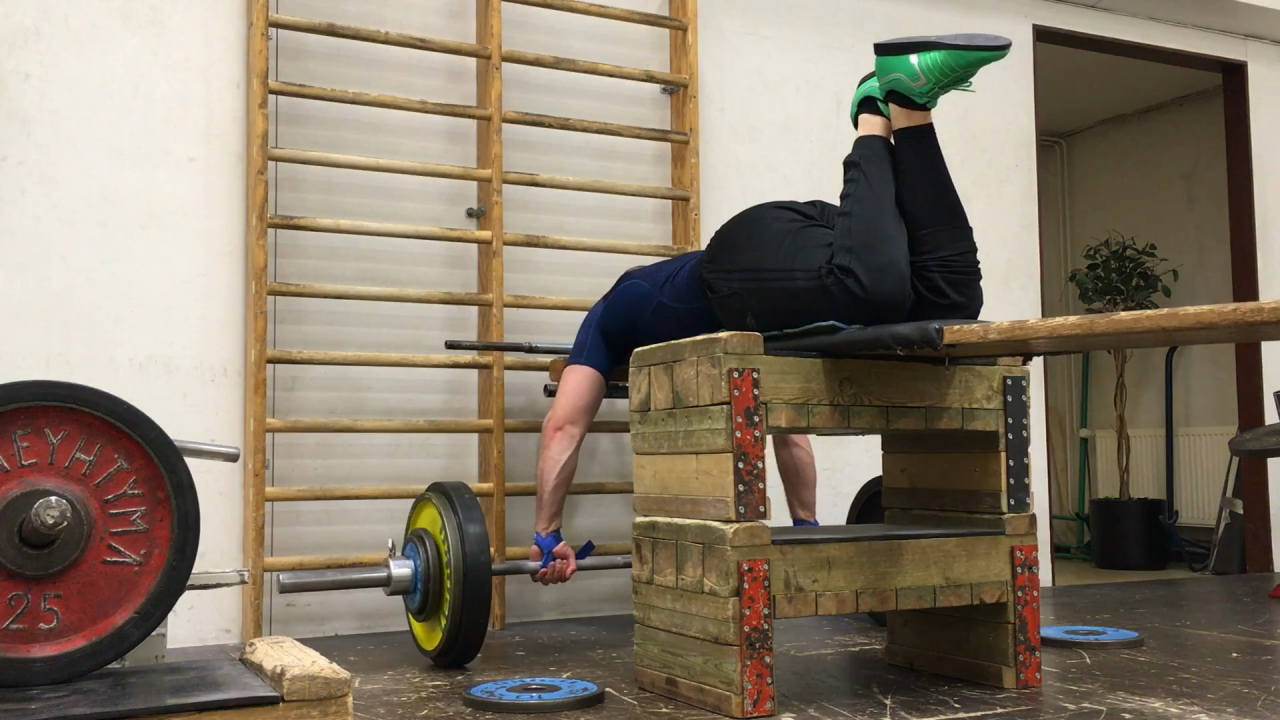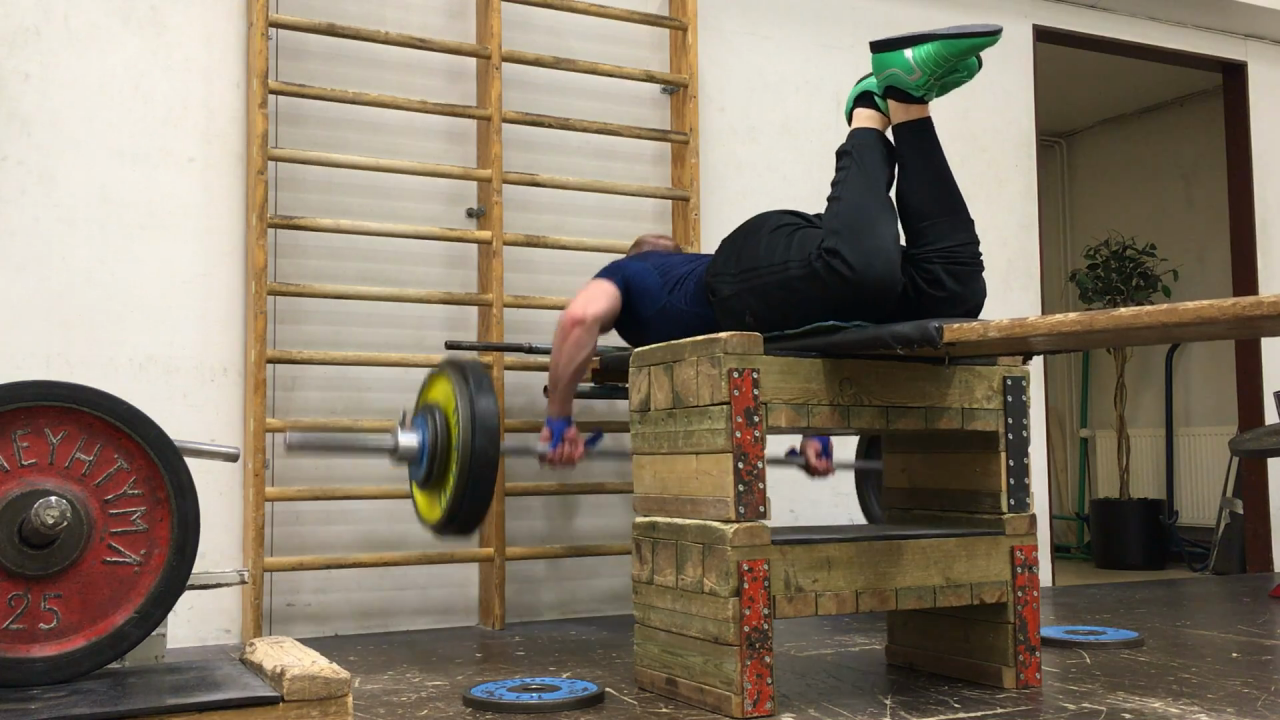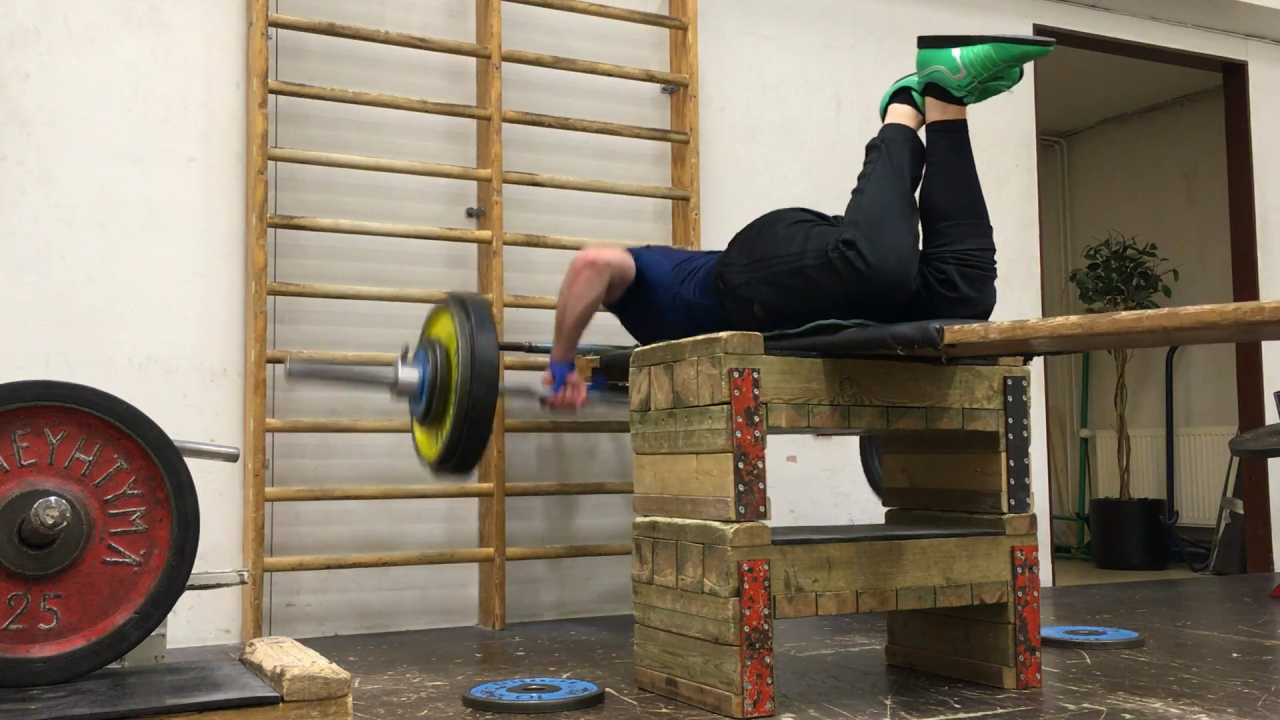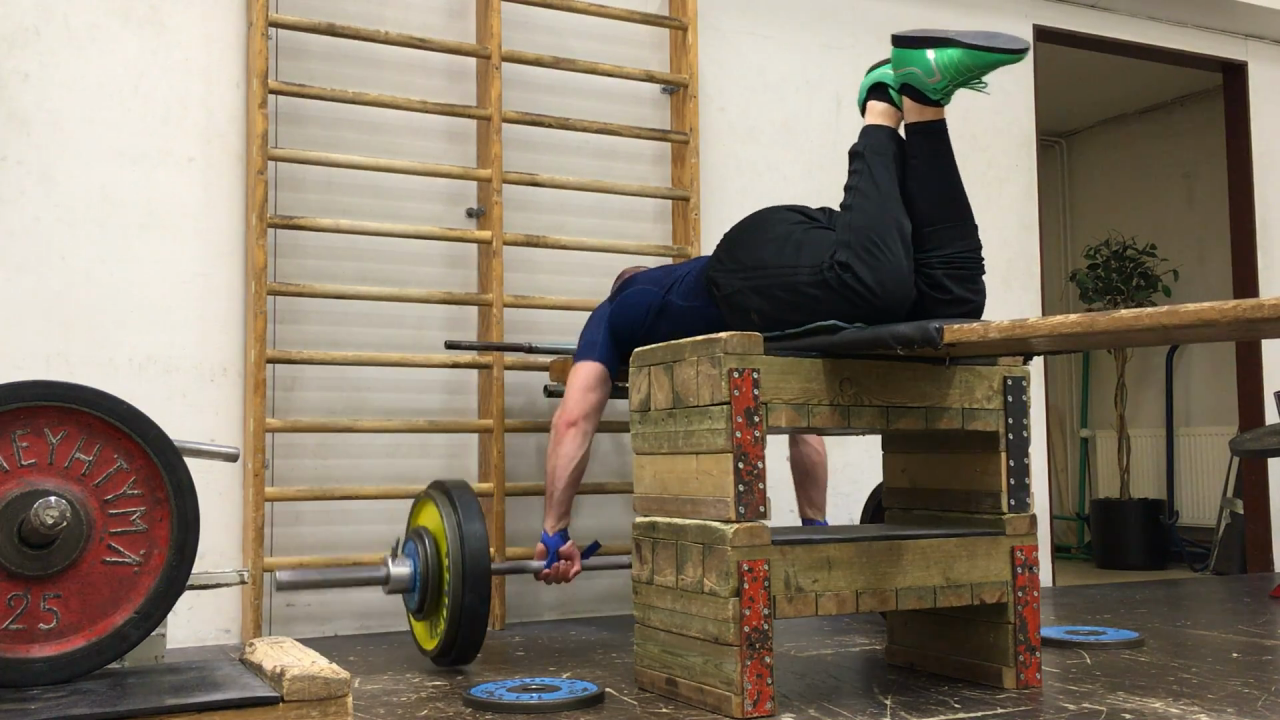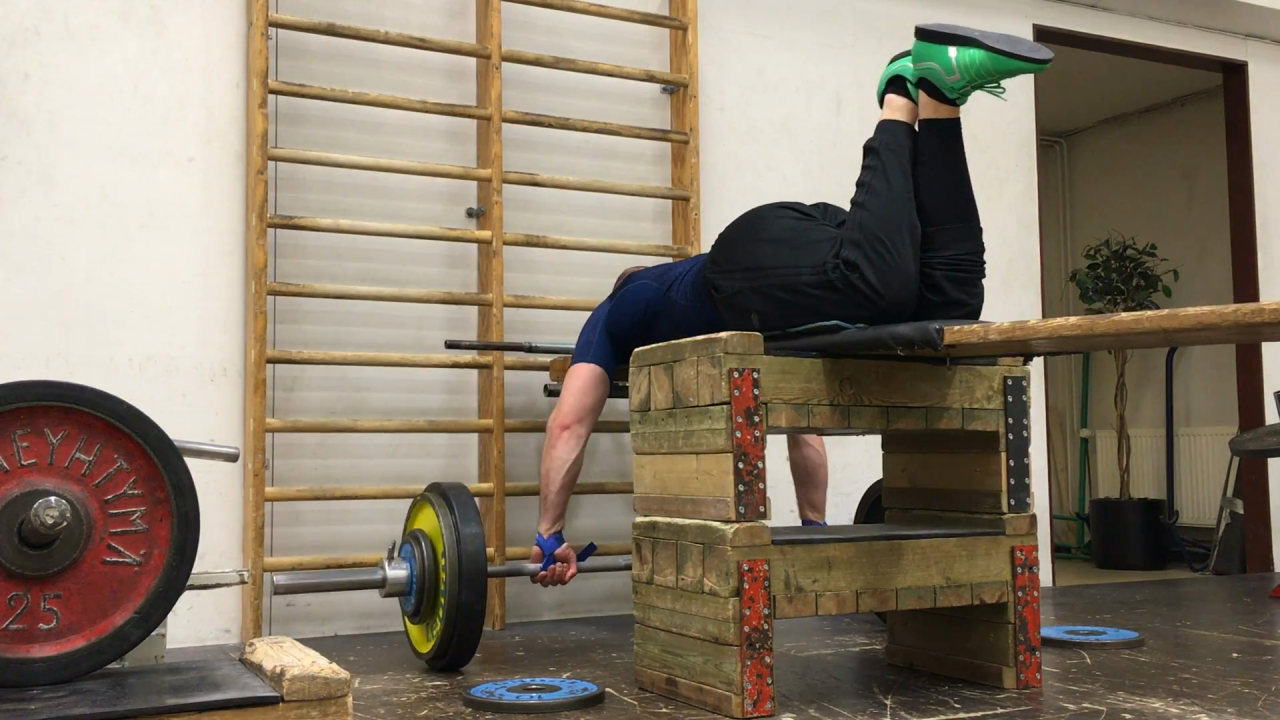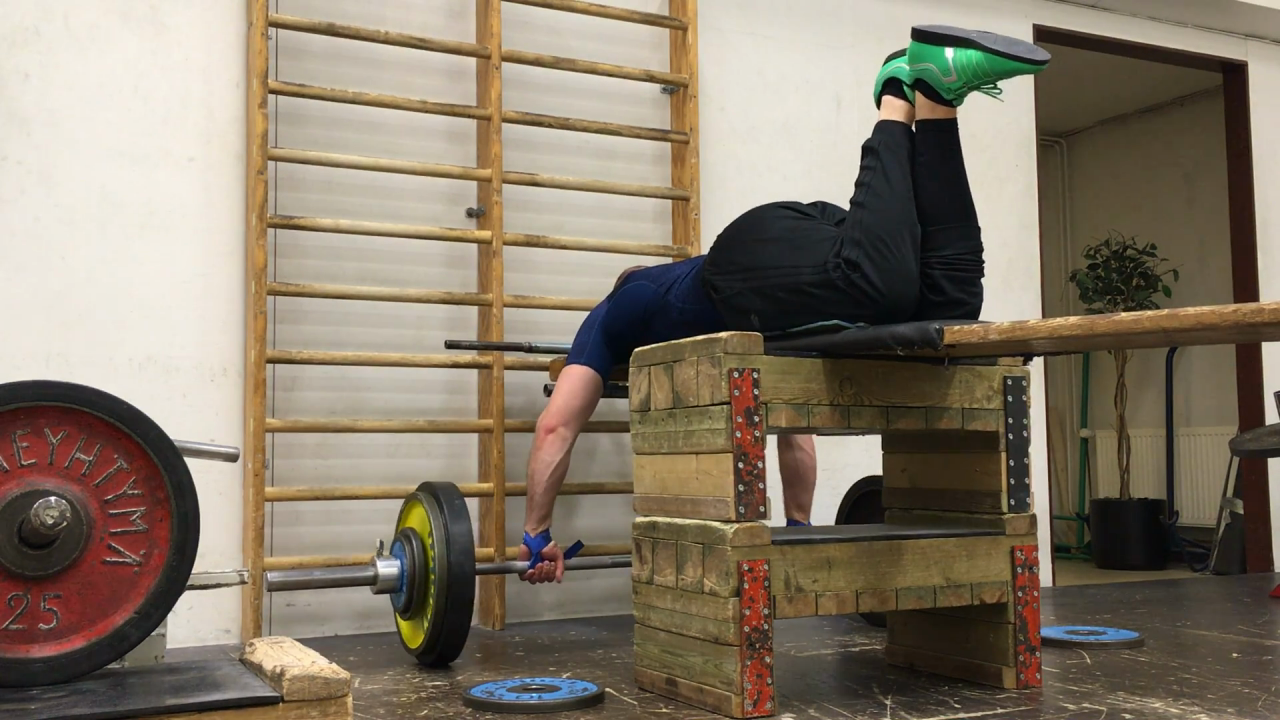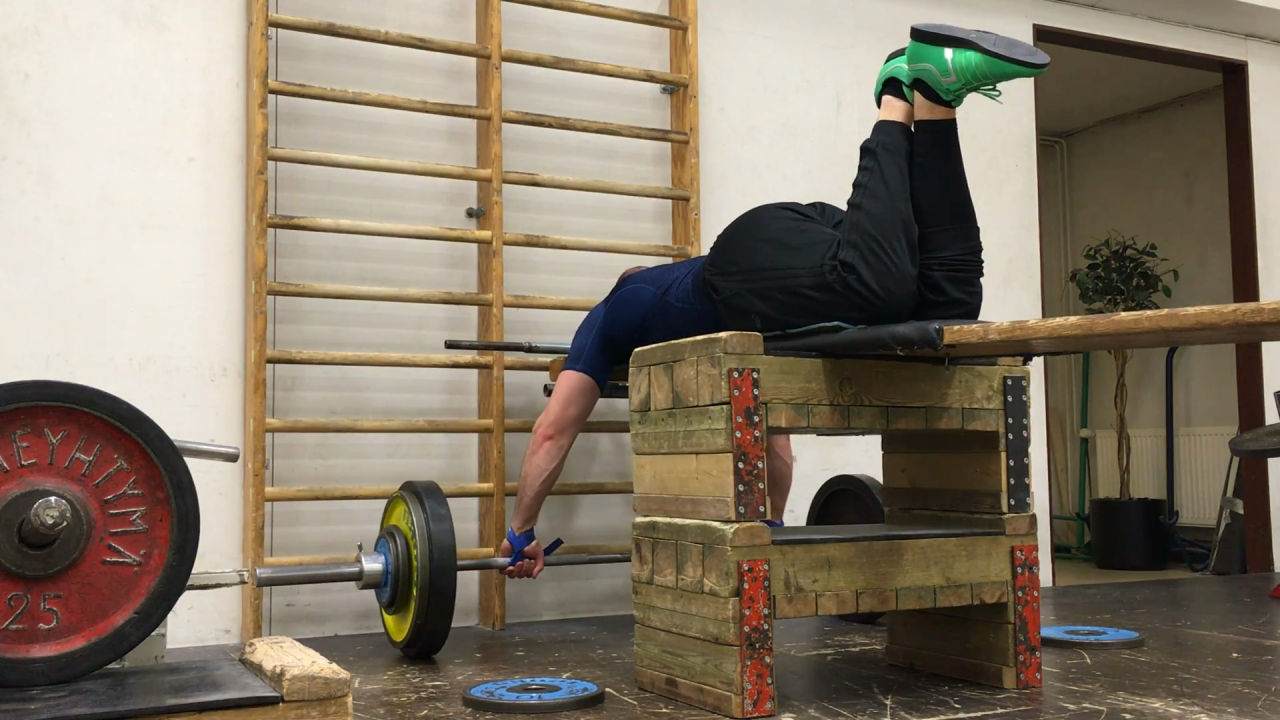
dt=0.4s
person 1, frame 1
left shoulder: (611, 314)
left elbow: (564, 424)
left wrist: (548, 535)
right wrist: (806, 526)
left hip: (753, 262)
left knee: (872, 288)
right knee: (949, 298)
left ankle: (875, 118)
person 1, frame 2
left shoulder: (629, 274)
left elbow: (582, 317)
left wrist: (559, 419)
right wrist: (816, 429)
left hip: (754, 274)
right knee: (954, 285)
left ankle: (869, 114)
person 1, frame 3
left shoulder: (638, 273)
left elbow: (595, 262)
left wrist: (562, 365)
left hip: (774, 260)
right knee: (965, 293)
left ankle: (904, 114)
person 1, frame 4
left shoulder: (614, 318)
left elbow: (574, 421)
left wrist: (554, 533)
right wrist: (815, 526)
left hip: (763, 267)
right hip: (781, 293)
left knee: (914, 291)
left ankle: (883, 105)
person 1, frame 5
left shoulder: (615, 317)
left elbow: (569, 423)
right elbow: (802, 427)
left wrist: (550, 535)
right wrist: (815, 527)
left hip: (759, 263)
left knee: (879, 286)
right knee: (950, 303)
left ankle: (901, 101)
right ankle: (932, 93)
person 1, frame 6
left shoulder: (613, 318)
left elbow: (556, 426)
right elbow: (793, 427)
left wrist: (537, 535)
right wrist: (799, 527)
left hip: (758, 260)
left knee: (882, 285)
right knee: (950, 302)
left ankle: (899, 103)
right ankle: (931, 92)
person 1, frame 7
left shoulder: (611, 318)
left elbow: (554, 431)
right elbow: (772, 432)
left wrist: (521, 534)
right wrist: (773, 526)
left hip: (755, 262)
left knee: (878, 287)
right knee: (950, 302)
left ankle: (898, 104)
right ankle: (929, 94)
